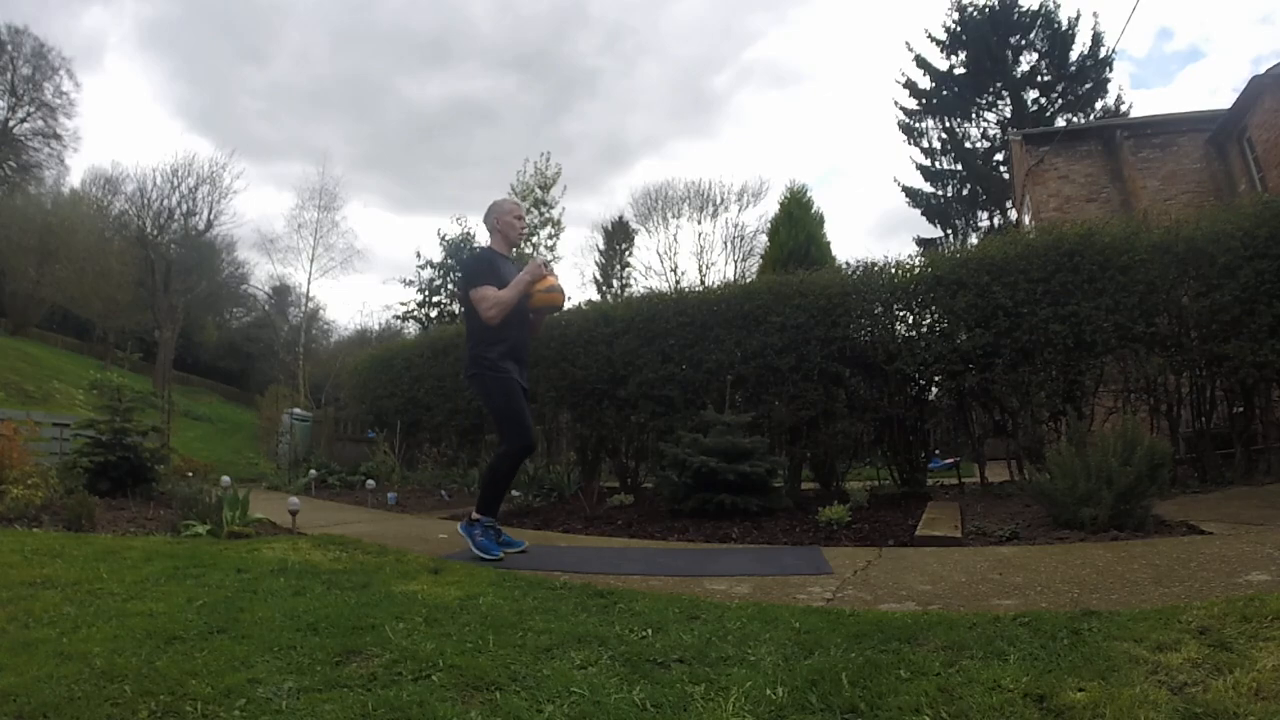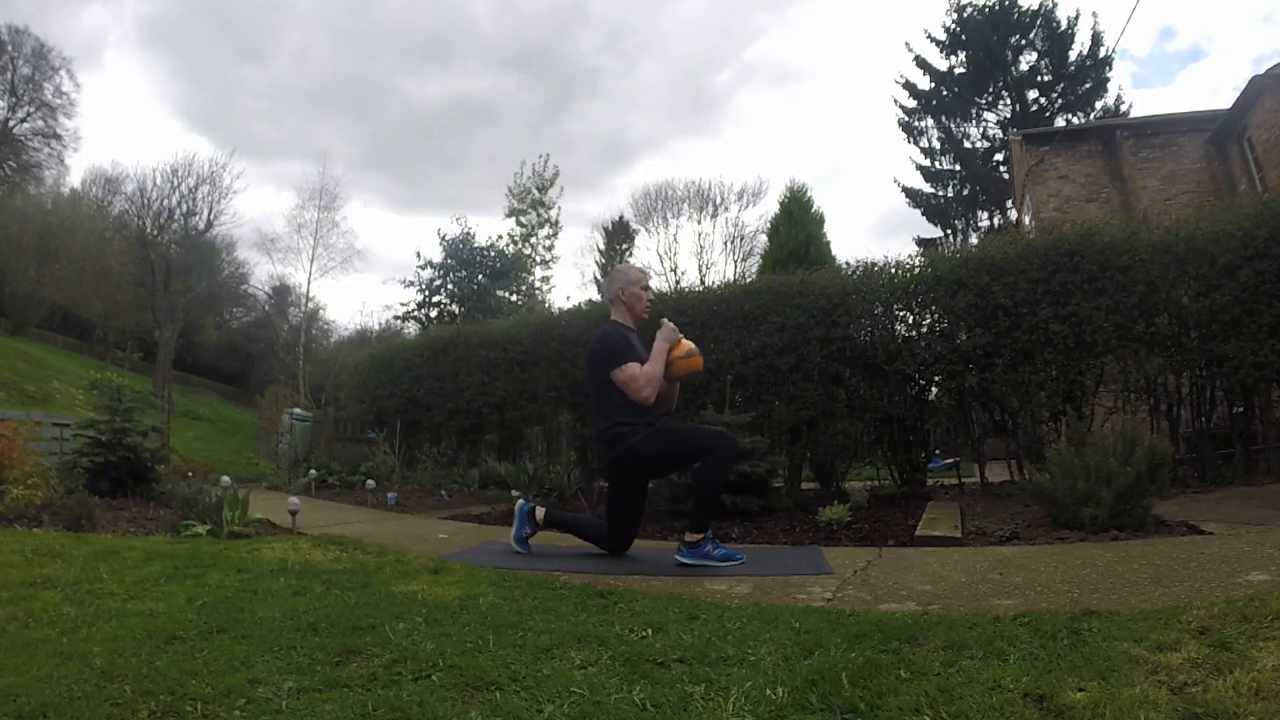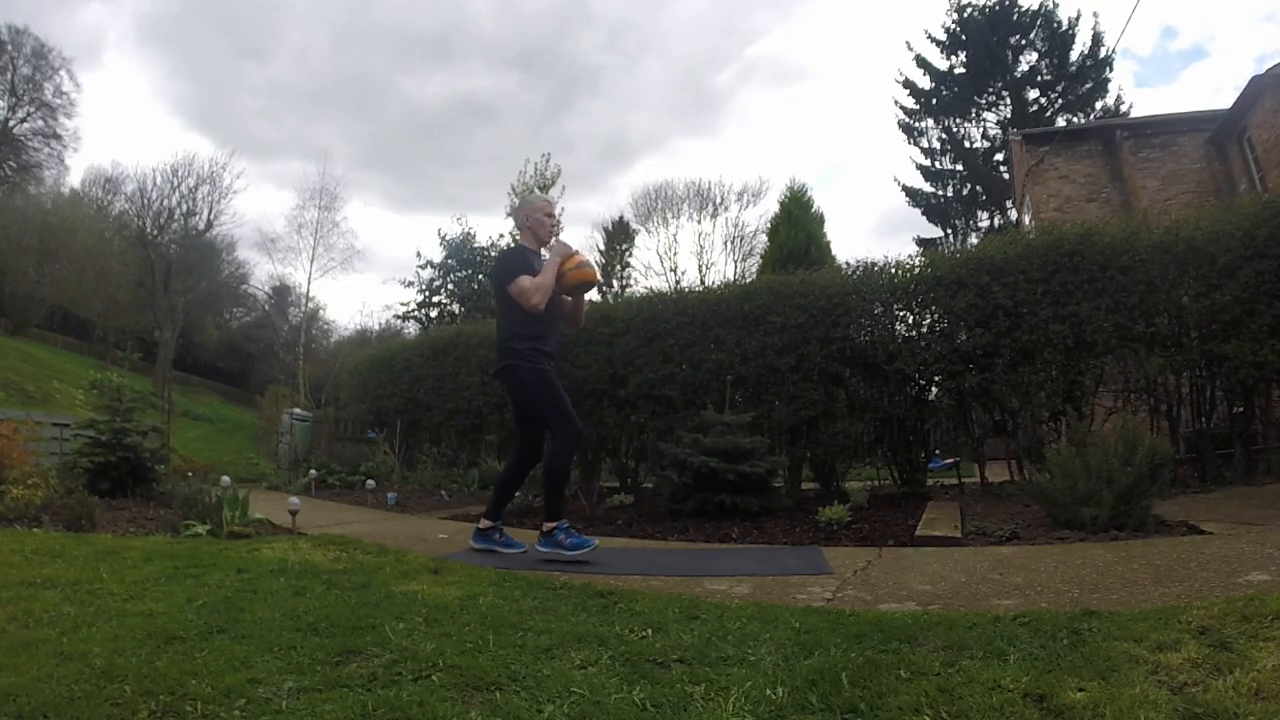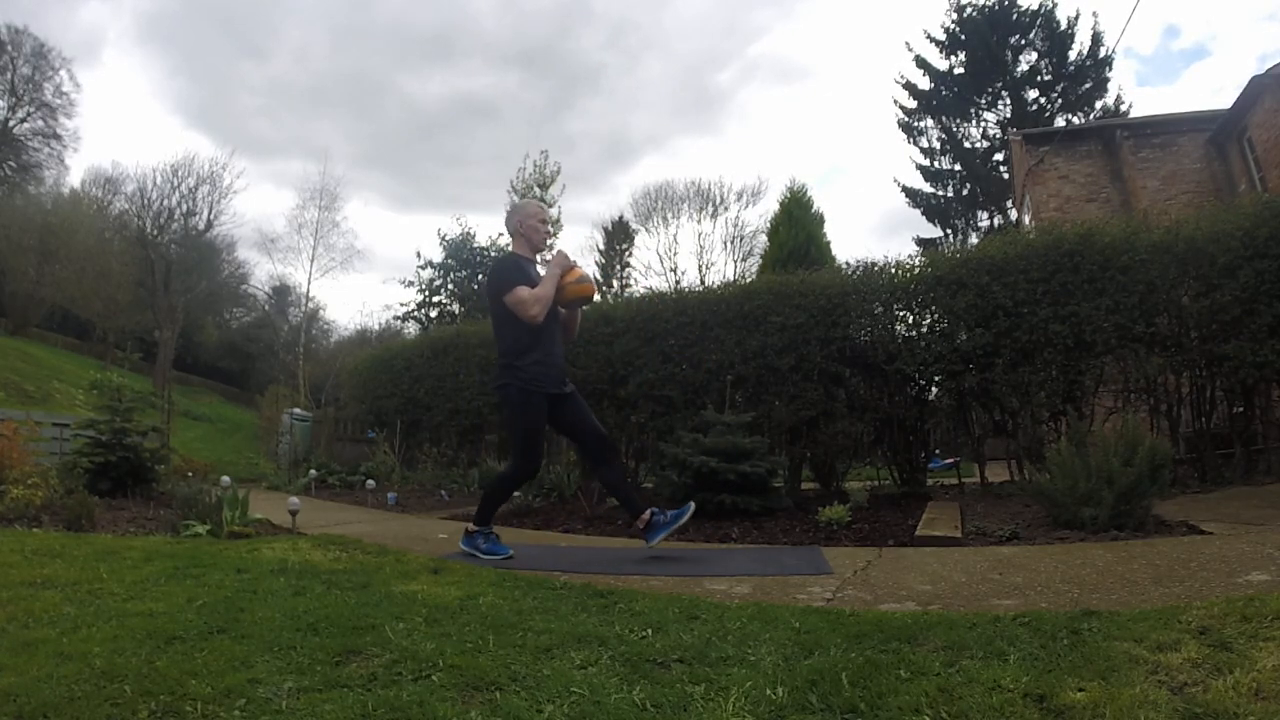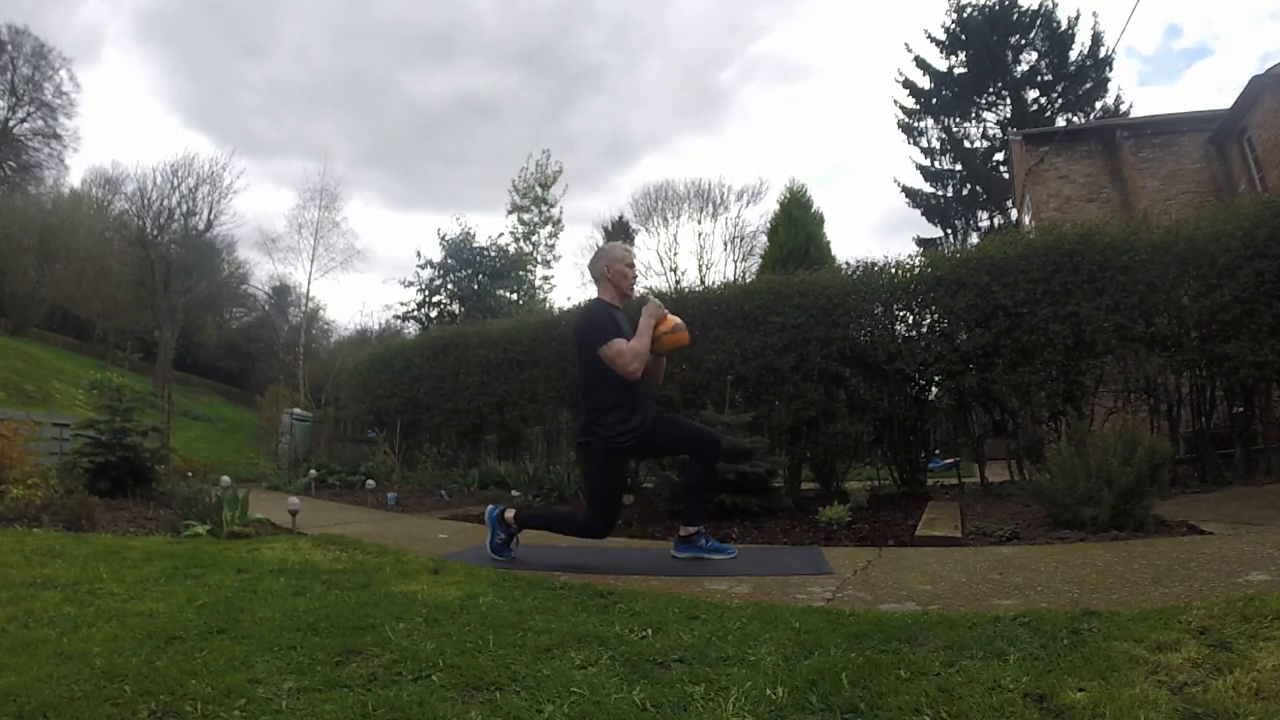
dt=1s
person 1, frame 1
left shoulder: (513, 268)
right shoulder: (480, 262)
left elbow: (528, 329)
right elbow: (491, 311)
right wrist: (526, 278)
left hip: (513, 370)
right hip: (491, 366)
left knee: (515, 446)
right knee: (521, 441)
left ankle: (489, 526)
right ankle: (477, 518)
person 1, frame 2
left shoulder: (629, 340)
right shoulder: (611, 338)
left elbow: (665, 404)
right elbow: (644, 393)
right wrist: (662, 344)
left hip: (631, 449)
right hip: (626, 446)
left knee: (616, 541)
right knee: (721, 445)
left ankle: (534, 515)
right ankle: (695, 542)
person 1, frame 3
left shoulder: (545, 266)
right shoulder: (511, 259)
left elbow: (574, 319)
right elbow: (535, 300)
right wrist: (555, 259)
left hip: (536, 366)
right hip: (523, 363)
left knee: (529, 451)
right knee: (568, 434)
left ankle: (487, 528)
right ankle: (552, 526)
person 1, frame 4
left shoulder: (536, 273)
right shoulder: (505, 268)
left elbow: (566, 332)
right elbow: (533, 311)
right wrist: (555, 269)
left hip: (554, 382)
right hip: (522, 383)
left knee: (600, 444)
right knee: (527, 464)
left ankle: (648, 521)
right ankle: (477, 530)
person 1, frame 5
left shoulder: (621, 318)
right shoulder: (595, 318)
left elbow: (653, 377)
right elbow: (631, 369)
right wrist: (649, 321)
left hip: (639, 421)
right hip: (607, 432)
left knee: (706, 442)
right knee: (599, 524)
left ankle: (689, 535)
right ankle: (506, 519)
